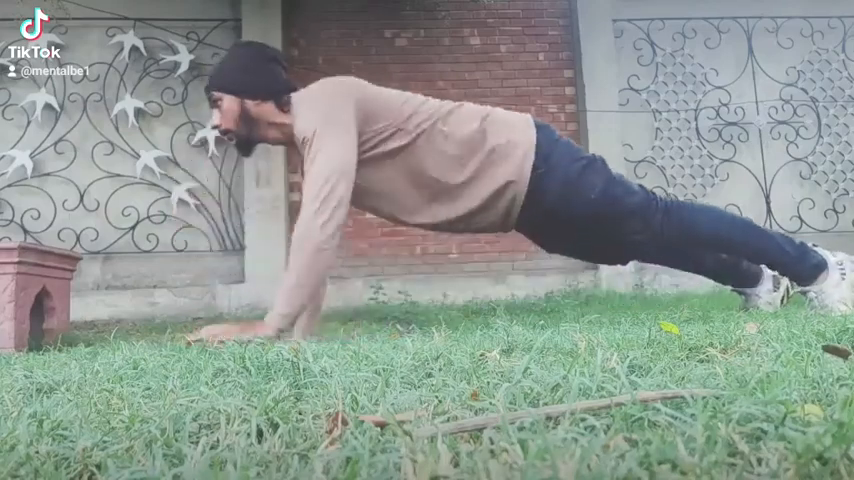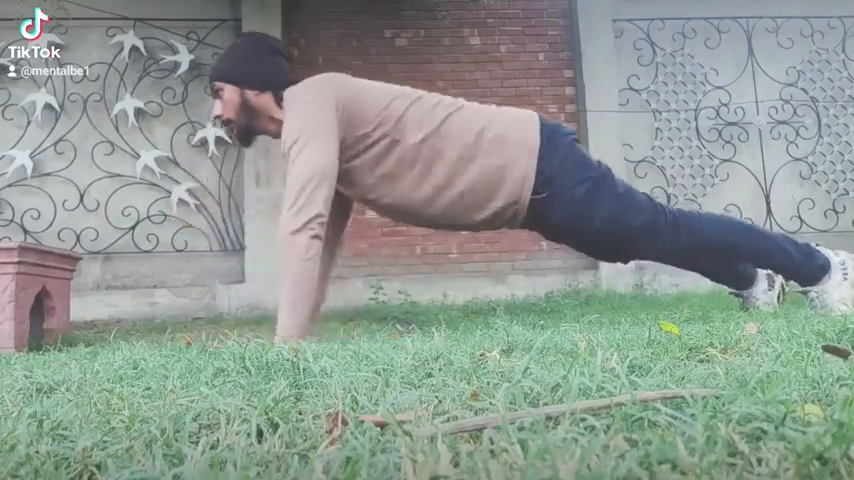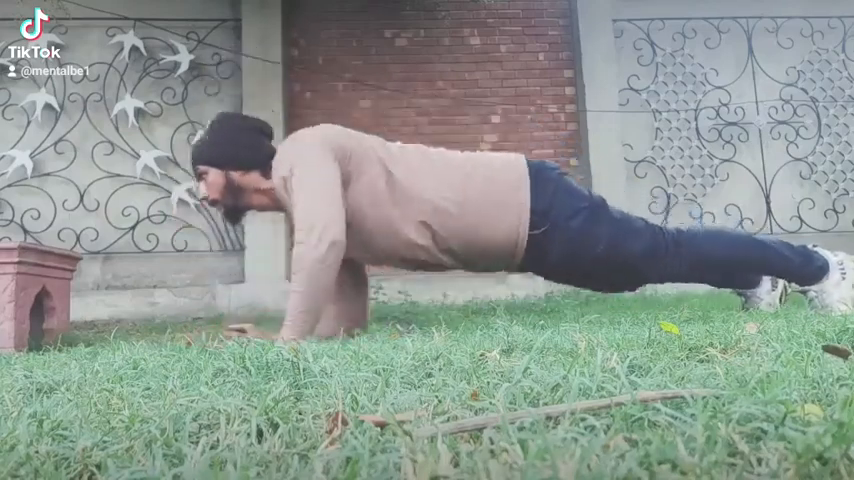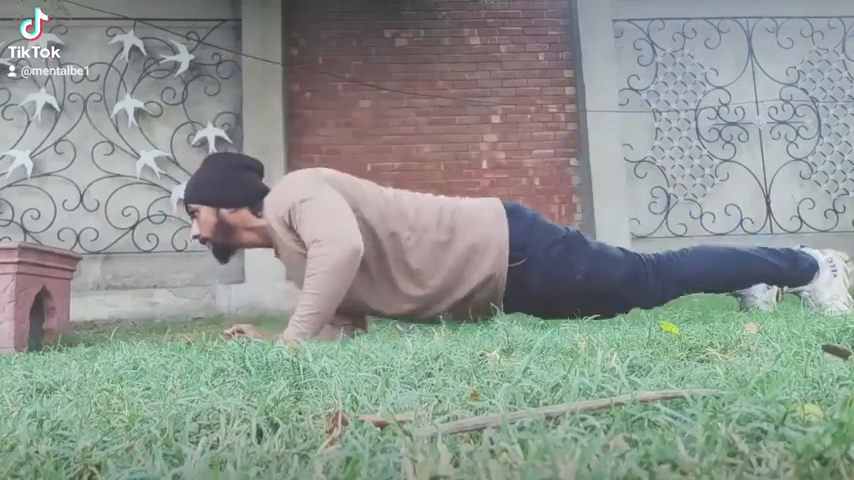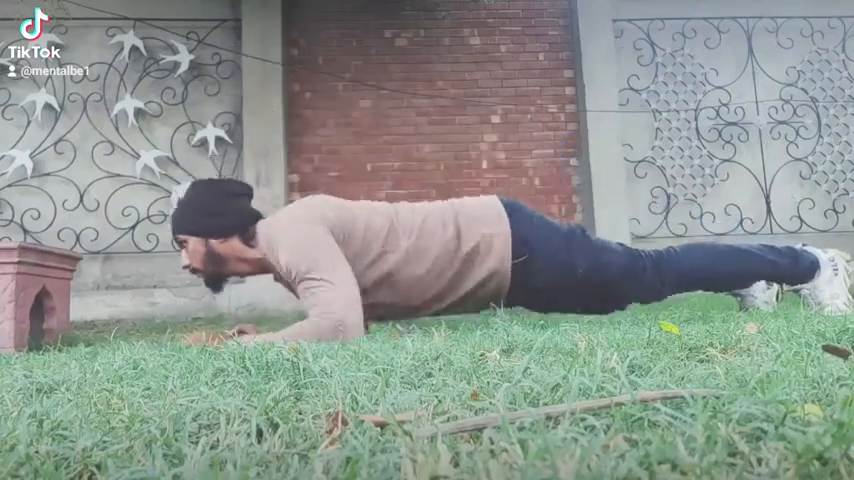
dt=0.3s
person 1, frame 1
left shoulder: (321, 104)
right shoulder: (310, 136)
left elbow: (322, 219)
right elbow: (320, 235)
left wrist: (268, 330)
right wrist: (301, 336)
left hip: (531, 164)
right hip: (520, 195)
left knee: (660, 225)
right knee: (630, 245)
right ankle: (757, 280)
person 1, frame 2
left shoulder: (309, 103)
right shoulder: (317, 138)
left elbow: (304, 229)
right elbow: (327, 235)
left wrist: (289, 343)
right wrist: (298, 320)
left hip: (532, 166)
right hip: (523, 183)
left knee: (665, 230)
right knee: (644, 238)
right ankle: (755, 282)
person 1, frame 3
left shoulder: (301, 154)
right shoulder: (303, 200)
left elbow: (322, 243)
right elbow: (348, 312)
left wrist: (288, 345)
right wrist: (285, 335)
left hip: (526, 207)
right hip: (518, 227)
left knee: (666, 254)
right knee: (641, 264)
right ankle: (757, 280)
person 1, frame 4
left shoulder: (296, 195)
right shoulder: (292, 250)
left elbow: (347, 250)
right elbow: (349, 324)
left wrist: (290, 344)
right wrist: (277, 343)
left hip: (512, 253)
right hip: (503, 281)
left knee: (652, 278)
right knee: (621, 293)
right ankle: (751, 282)
person 1, frame 5
left shoulder: (292, 231)
right shoulder: (286, 255)
left elbow: (343, 320)
right elbow: (348, 325)
left wrist: (242, 353)
right wrist: (268, 342)
left hip: (508, 248)
right hip: (500, 270)
left knee: (651, 273)
right knee: (622, 287)
right ankle: (753, 279)
